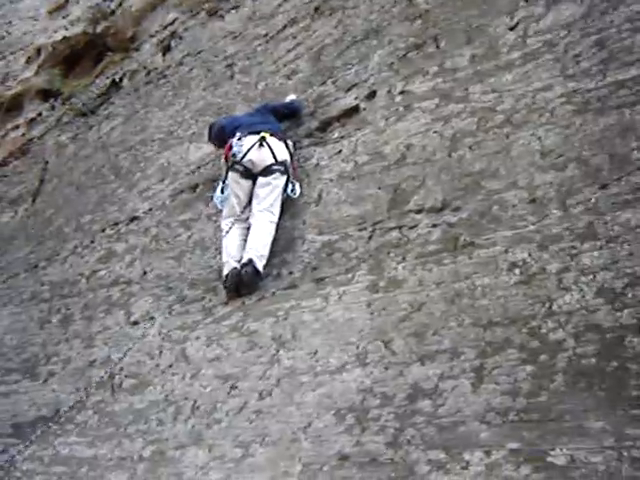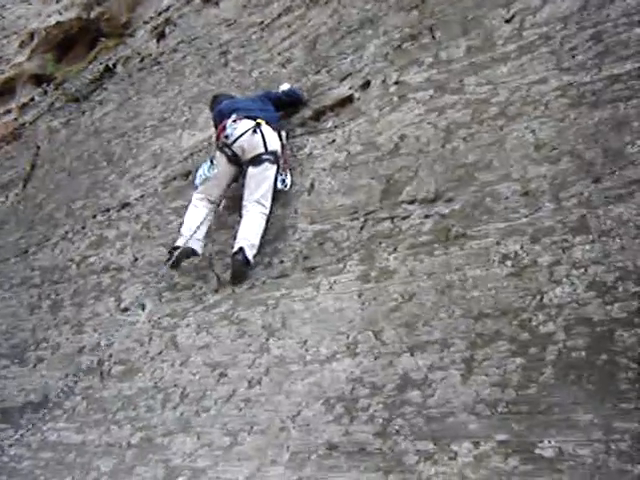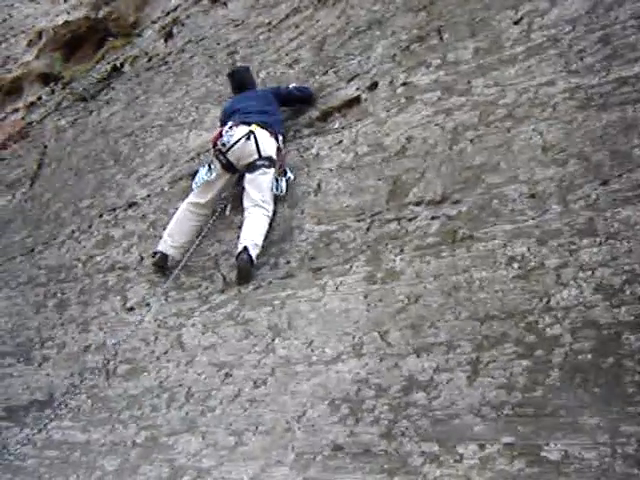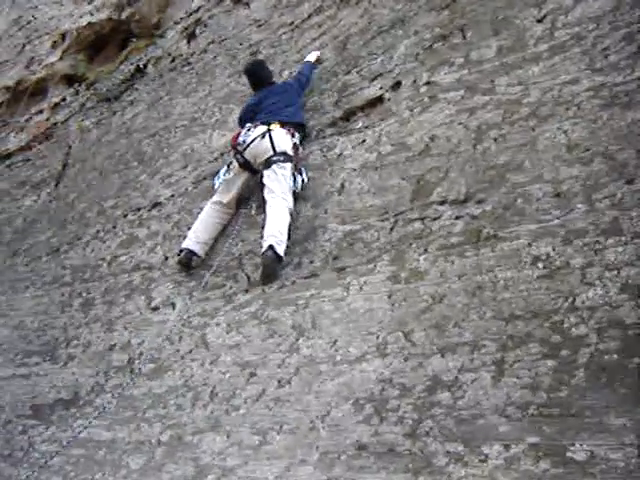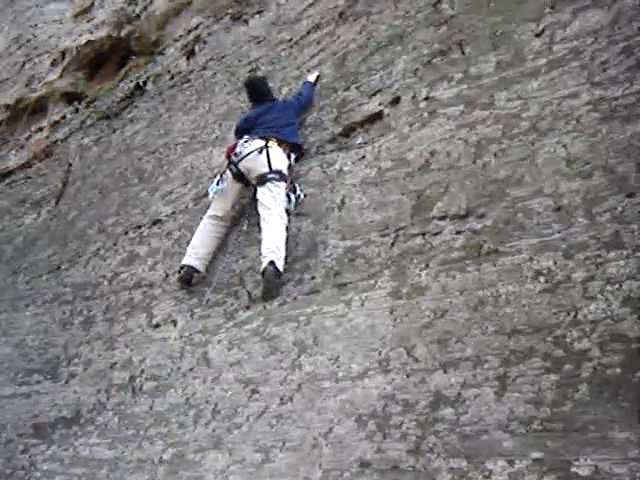
dt=0.7s
person 1, frame 1
left shoulder: (219, 129)
right shoulder: (261, 111)
right elbow: (295, 109)
right wrist: (292, 100)
left hip: (242, 151)
right hip: (275, 151)
left knee: (234, 217)
right knee: (264, 215)
left ankle: (231, 269)
right ankle: (252, 265)
person 1, frame 2
left shoulder: (221, 109)
right shoulder: (262, 98)
right elbow: (297, 98)
right wrist: (286, 90)
left hip: (235, 134)
right hip: (267, 139)
left knee: (206, 196)
right knee: (256, 205)
left ankle: (187, 244)
right ankle: (243, 253)
person 1, frame 3
left shoulder: (229, 106)
right shoulder: (270, 93)
right elbow: (308, 95)
right wrist: (293, 90)
left hip: (233, 139)
right hip: (262, 142)
left knee: (199, 201)
right knee: (258, 206)
left ankle: (165, 251)
right ankle: (247, 252)
person 1, frame 4
left shoulder: (251, 104)
right shoulder: (290, 87)
left elbow: (242, 126)
right elbow: (305, 73)
right wrist: (310, 60)
left hip: (250, 140)
right hip: (279, 141)
left knee: (222, 200)
right knee: (279, 200)
left ankle: (190, 249)
right ankle: (273, 250)
person 1, frame 5
left shoulder: (248, 117)
right shoulder: (289, 106)
left elbow: (239, 140)
right elbow: (306, 95)
right wrist: (310, 81)
left hip: (246, 153)
right hip: (275, 158)
left knee: (217, 214)
right knee: (273, 216)
left ankle: (190, 265)
right ankle: (272, 266)
